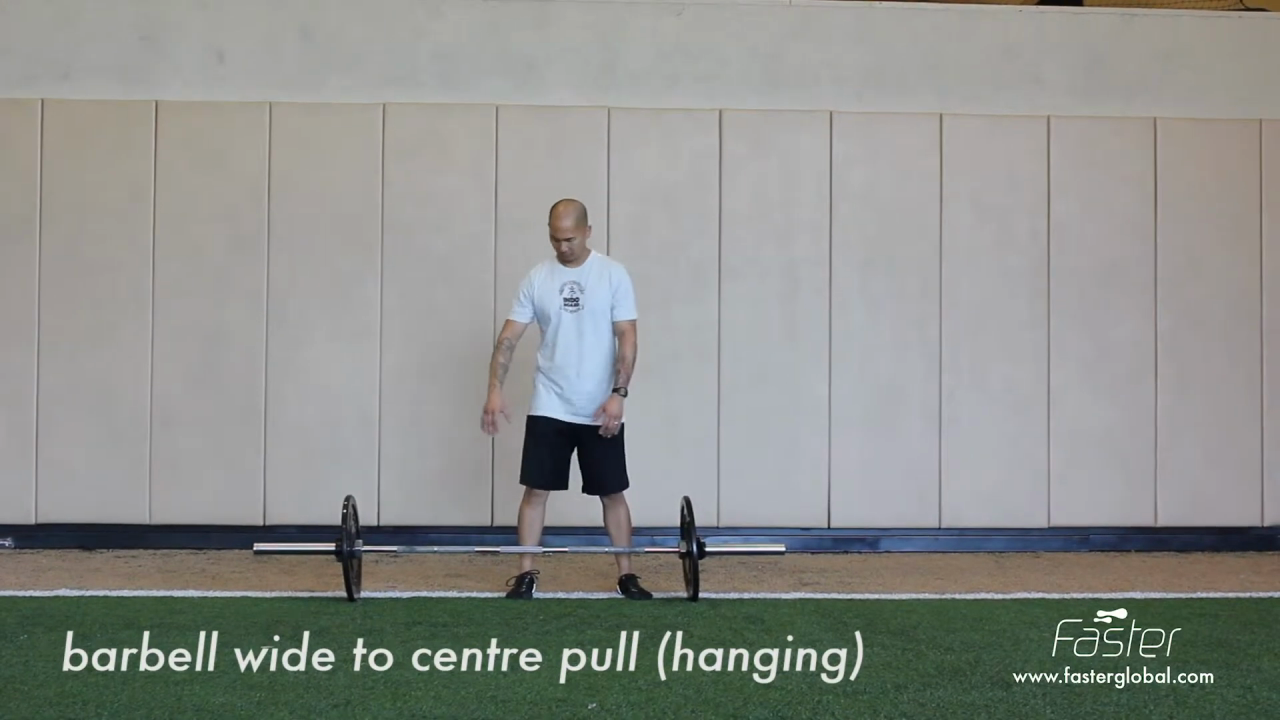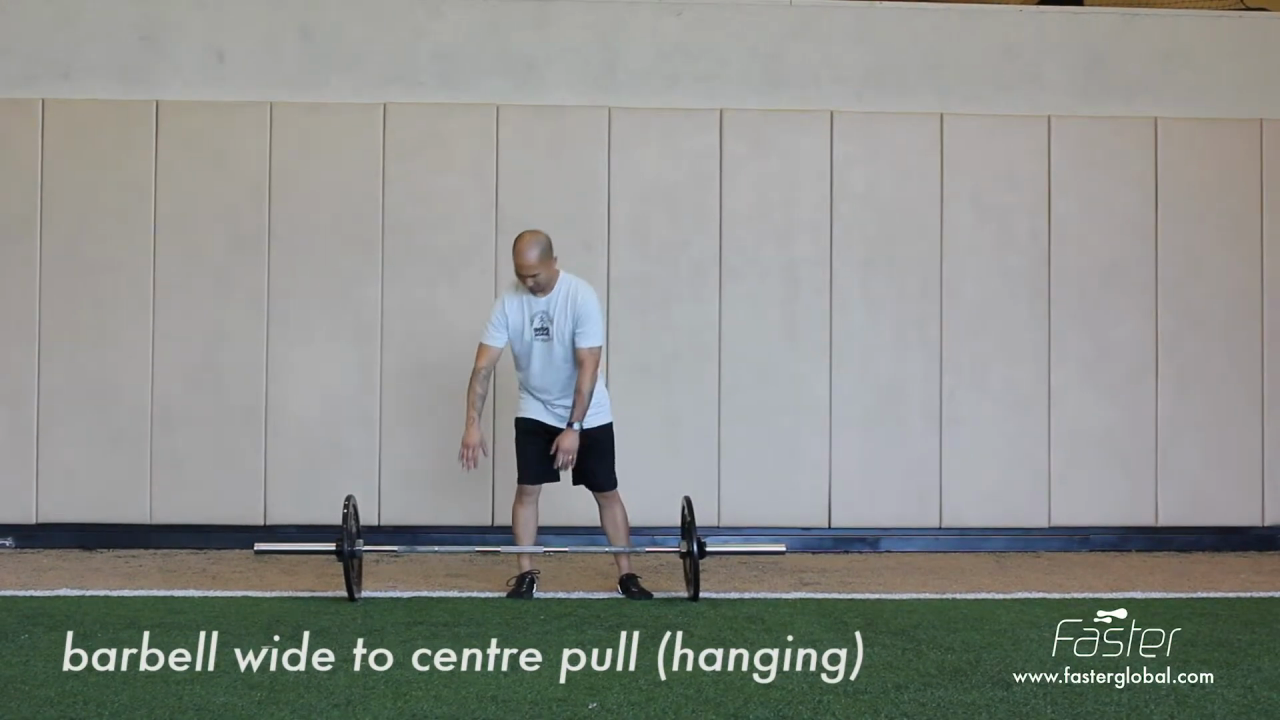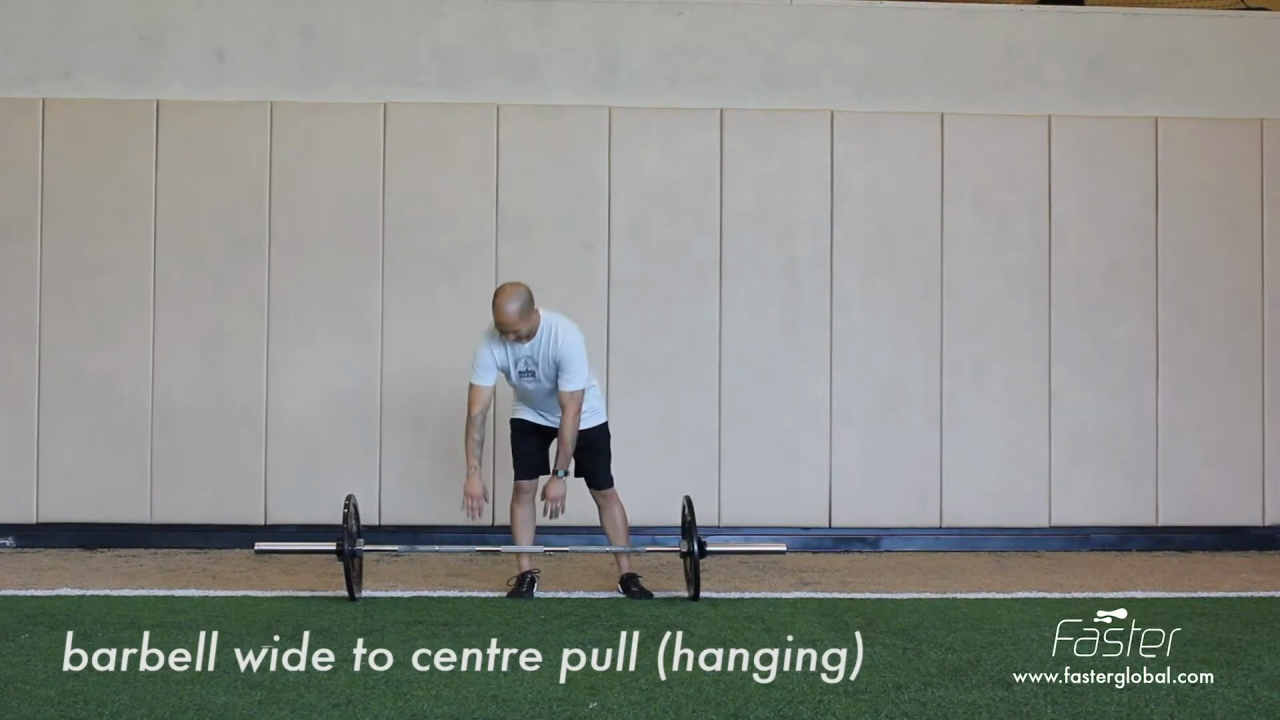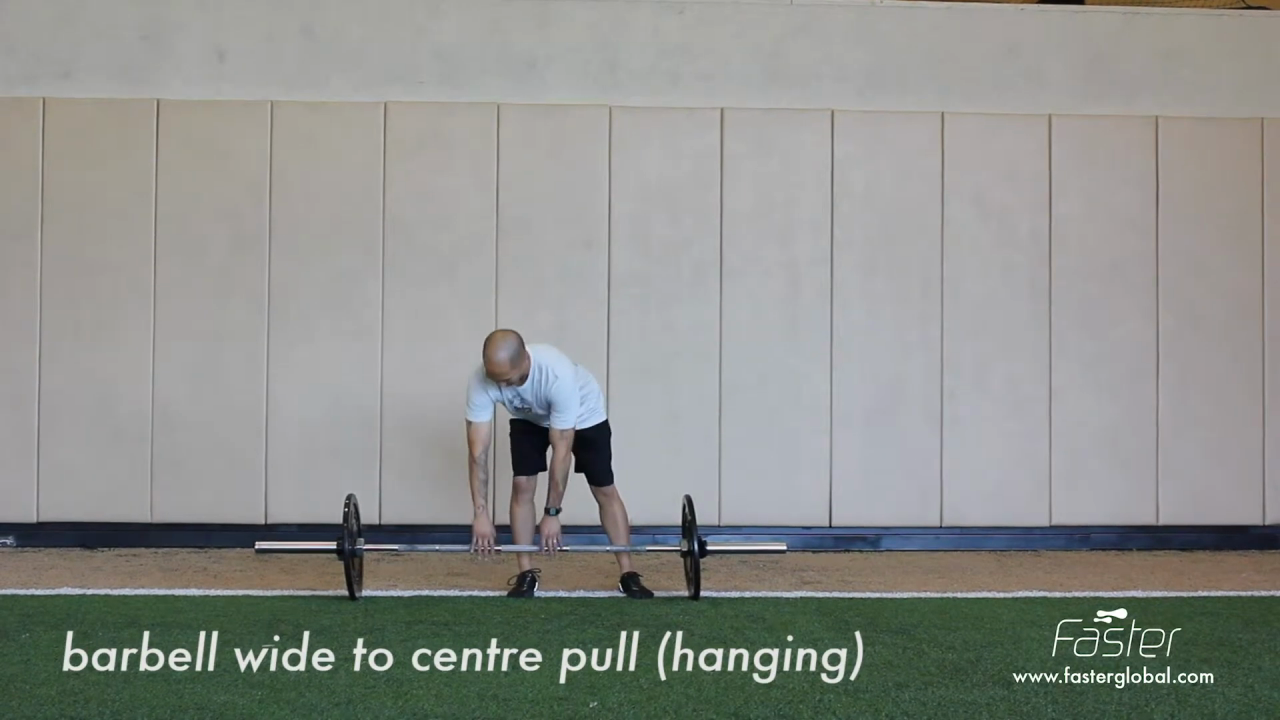
dt=0.5s
person 1, frame 1
left shoulder: (613, 274)
right shoulder: (537, 277)
left elbow: (627, 338)
right elbow: (508, 337)
left wrist: (619, 395)
right wrist: (495, 390)
left hip: (601, 409)
right hip: (549, 408)
left knee: (612, 492)
right knee: (536, 490)
left ankle: (625, 574)
right ankle: (526, 573)
person 1, frame 2
left shoulder: (581, 297)
right shoulder: (508, 302)
left elbow: (588, 367)
right elbow: (483, 365)
left wrist: (574, 428)
right wrist: (472, 424)
left hip: (588, 415)
right hip: (535, 411)
left knee: (606, 491)
right knee: (527, 489)
left ankle: (626, 574)
right ankle: (526, 574)
person 1, frame 3
left shoulder: (565, 335)
right shoulder: (490, 343)
left elbow: (571, 412)
right elbow: (477, 411)
left wrist: (559, 475)
right wrist: (474, 473)
left hip: (585, 414)
right hip: (530, 413)
left knee: (604, 490)
right knee: (524, 487)
left ankle: (627, 575)
right ankle: (526, 574)
person 1, frame 4
left shoulder: (559, 373)
right shoulder: (481, 381)
left elbow: (562, 450)
right elbow: (478, 451)
left wrist: (552, 513)
right wrist: (481, 513)
left hip: (584, 414)
right hip: (528, 418)
left knee: (604, 489)
right knee: (522, 485)
left ankle: (628, 574)
right ankle: (526, 574)
